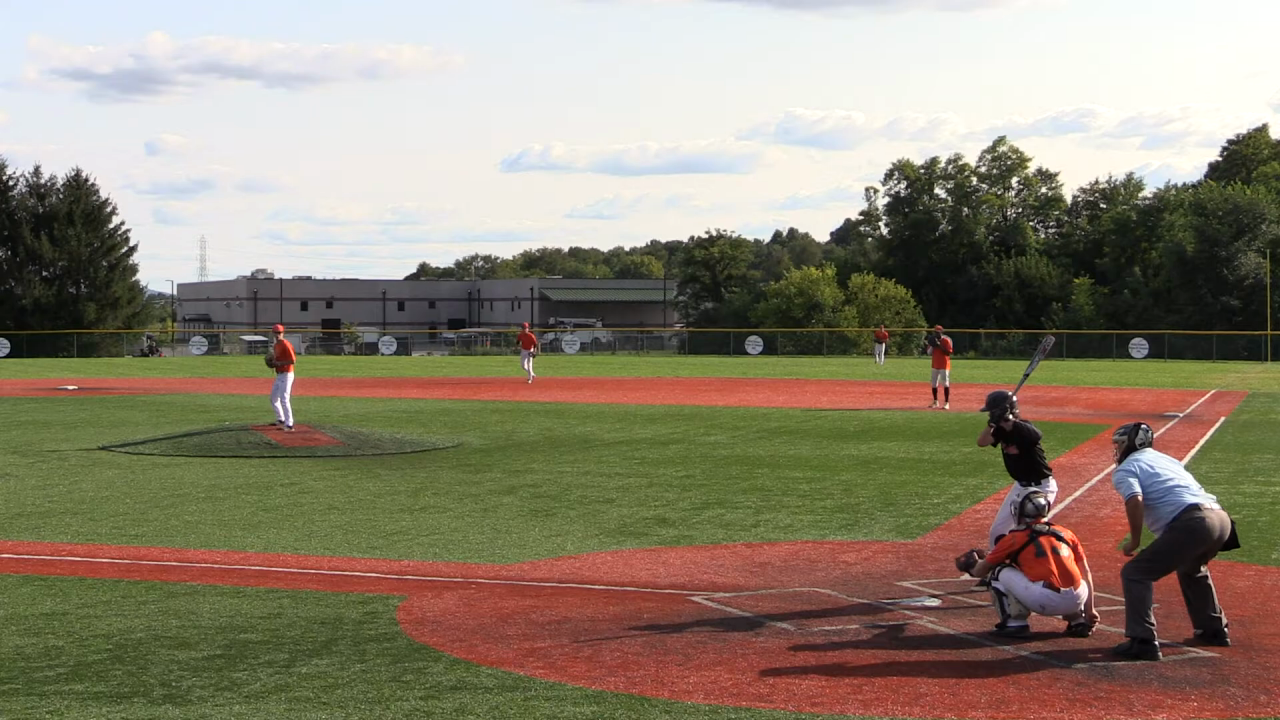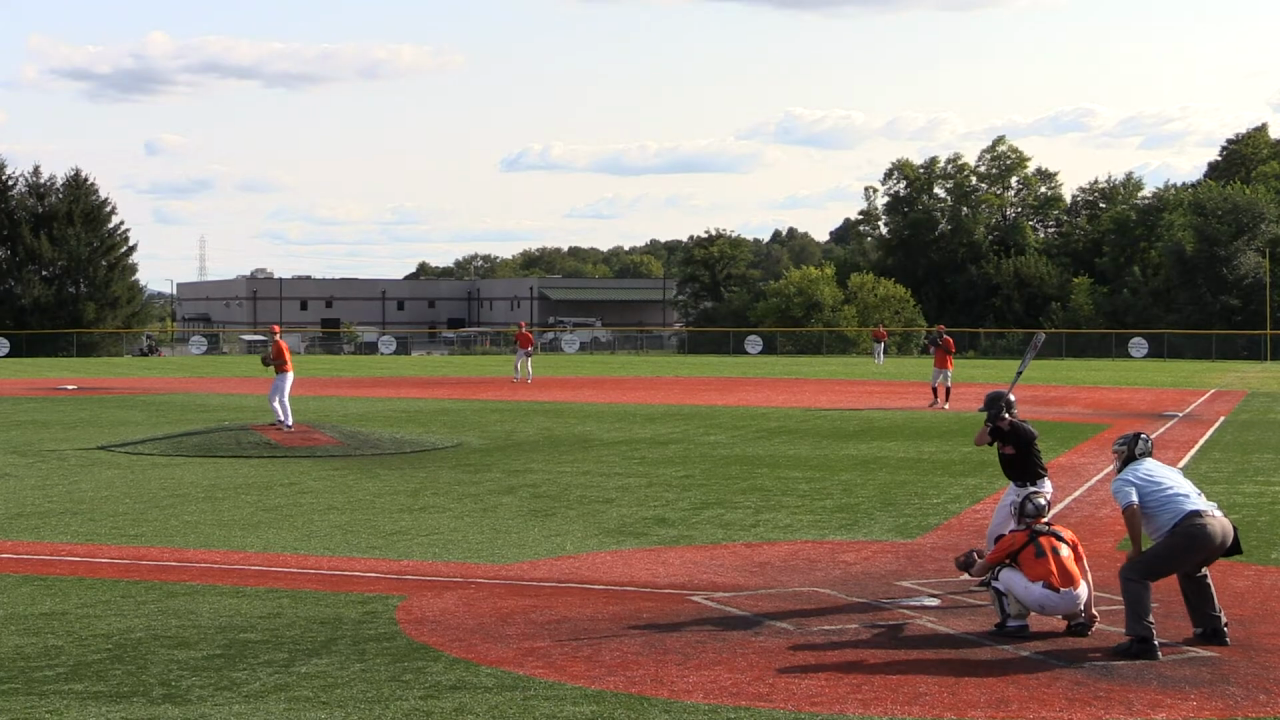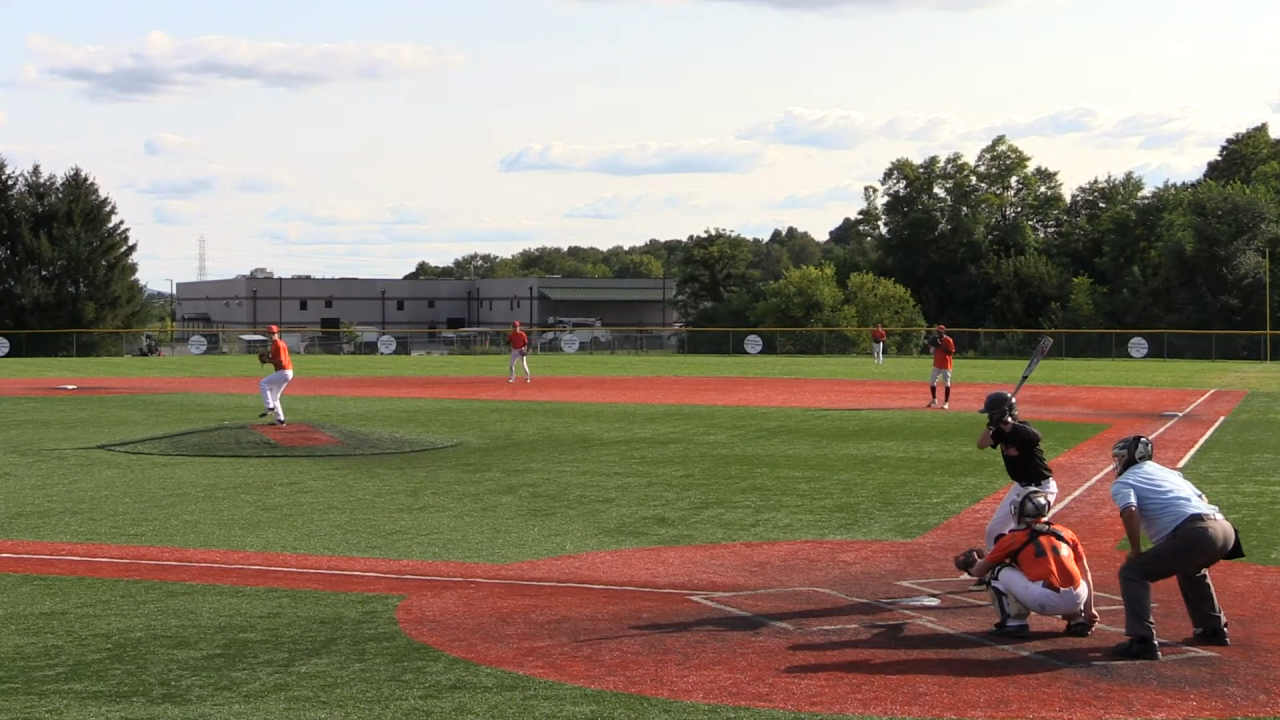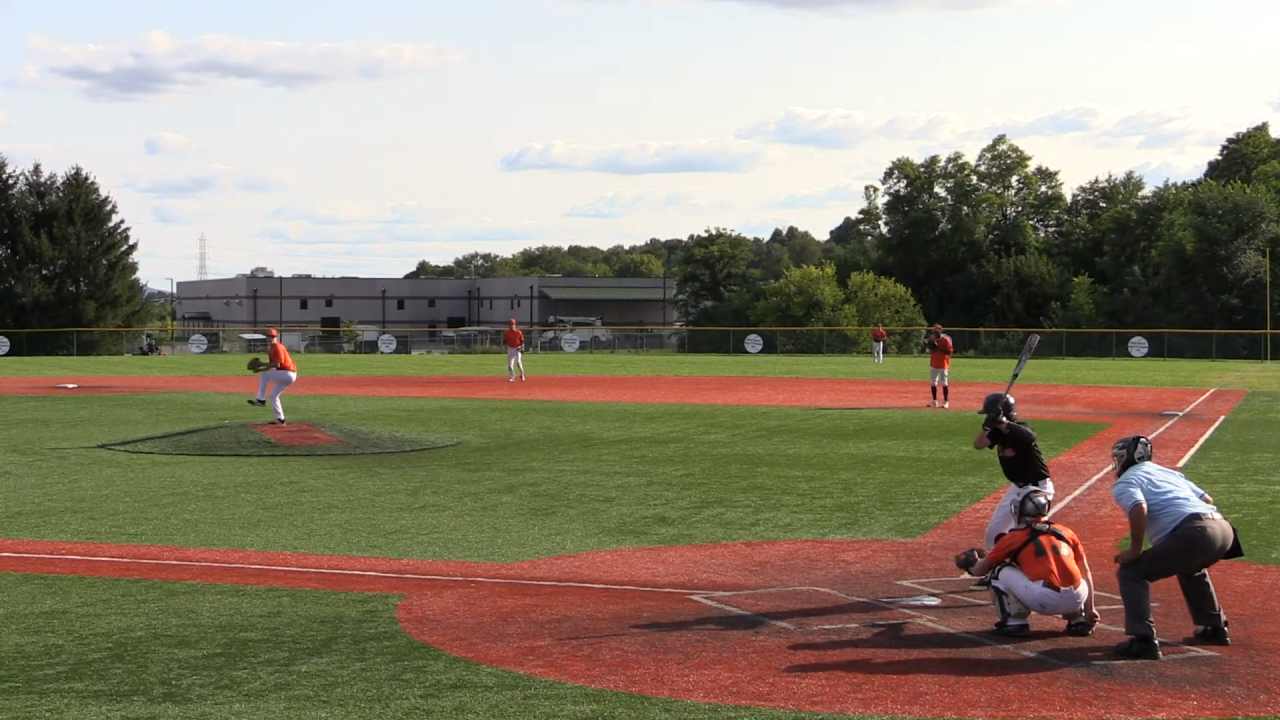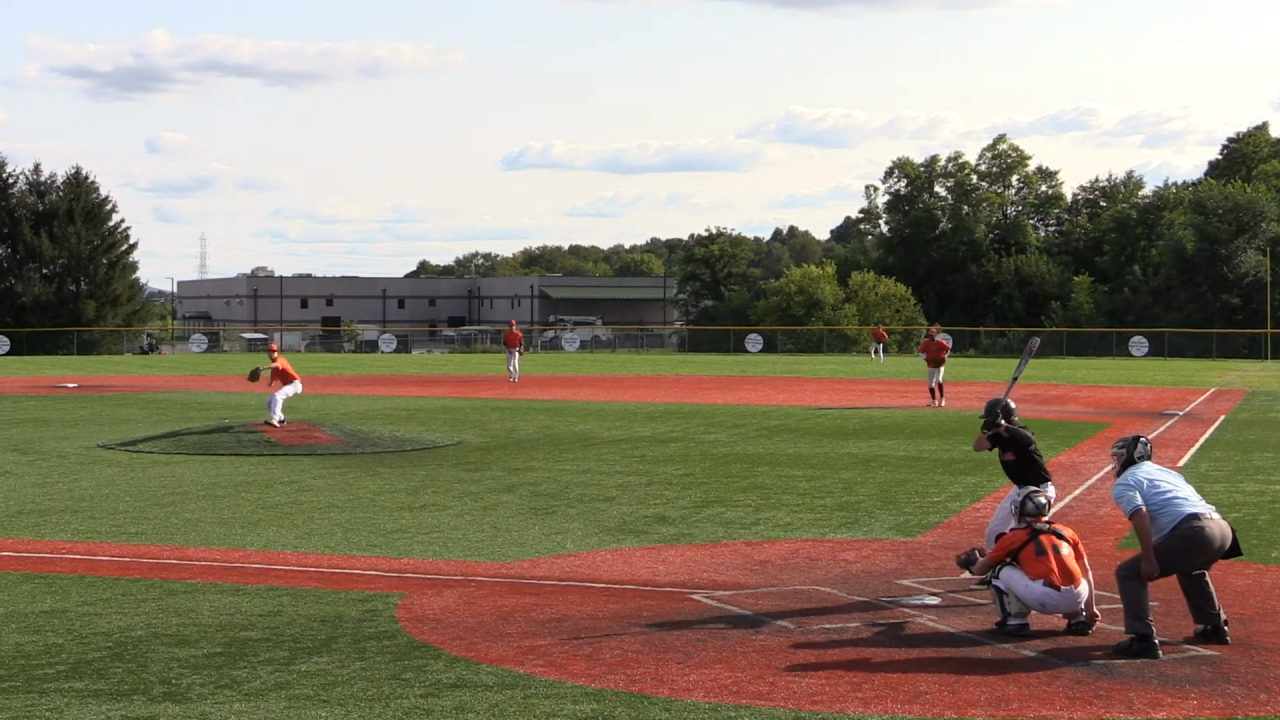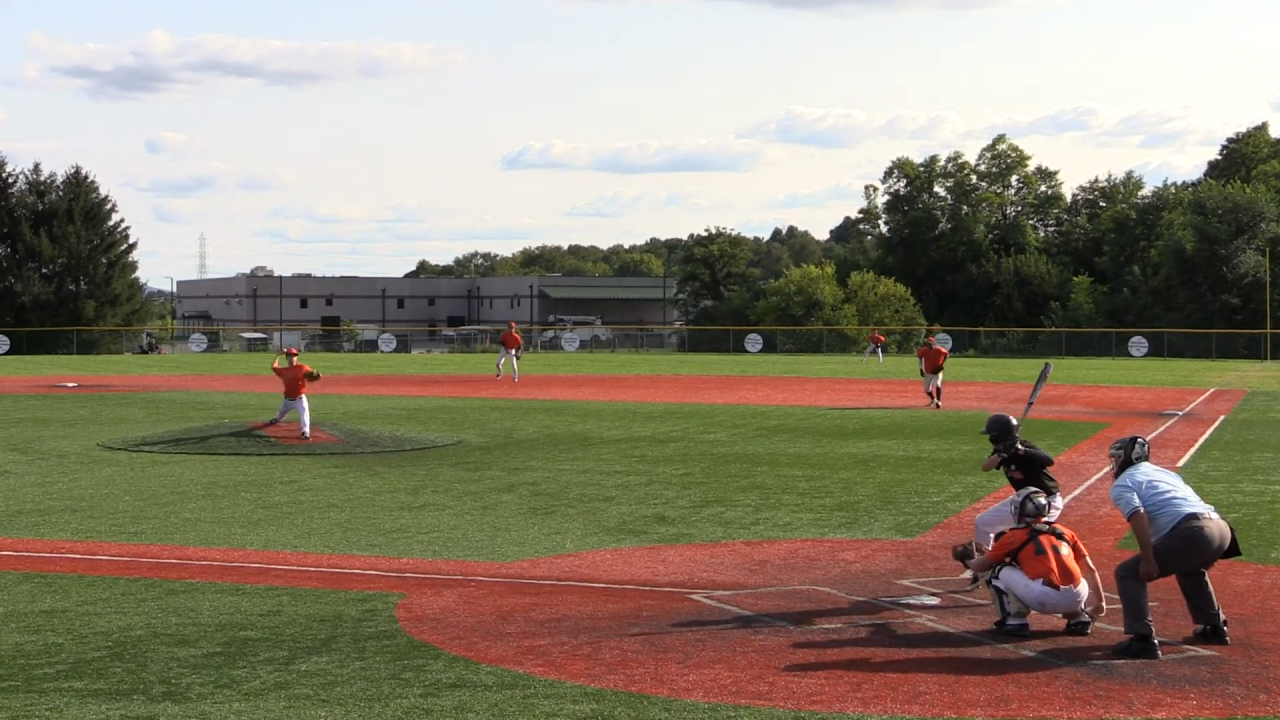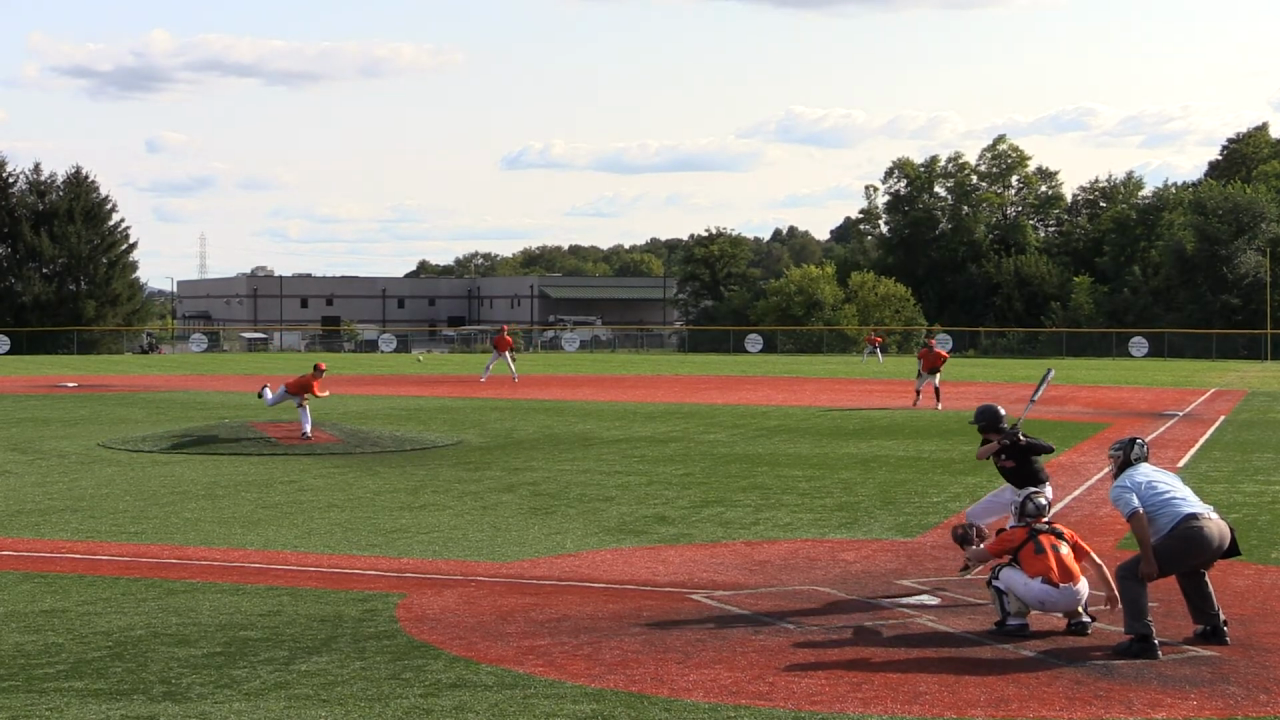
dt=0.3s
person 1, frame 1
left shoulder: (1124, 470)
right shoulder: (1168, 460)
left elbow: (1135, 501)
left wrist: (1134, 540)
left hip: (1193, 523)
right hip: (1220, 517)
left knee: (1135, 572)
right knee: (1192, 569)
left ankle: (1143, 642)
right ankle: (1214, 630)
person 1, frame 2
left shoulder: (1123, 480)
right shoulder: (1168, 469)
left elbow: (1132, 510)
left wrist: (1137, 550)
left hip: (1195, 530)
right hip: (1223, 524)
left knee: (1132, 573)
right knee: (1191, 569)
left ankle: (1143, 642)
right ankle: (1214, 629)
person 1, frame 3
left shoulder: (1123, 482)
right shoulder: (1169, 472)
left elbow: (1130, 512)
left wrist: (1135, 551)
left hip: (1196, 533)
right hip: (1225, 528)
left knee: (1132, 572)
right knee: (1189, 569)
left ankle: (1143, 641)
right ankle: (1214, 629)
person 1, frame 4
left shoulder: (1125, 483)
right shoulder: (1170, 472)
left elbow: (1139, 509)
left wrist: (1135, 549)
left hip: (1195, 533)
right hip: (1223, 528)
left knee: (1130, 572)
right knee: (1189, 567)
left ankle: (1144, 641)
right ankle: (1214, 628)
person 1, frame 5
left shoulder: (1123, 483)
right shoulder: (1168, 472)
left elbow: (1140, 514)
left wrist: (1148, 558)
left hip: (1193, 533)
right hip: (1222, 528)
left knee: (1128, 573)
right knee: (1190, 568)
left ankle: (1144, 640)
right ankle: (1215, 628)
person 1, frame 6
left shoulder: (1122, 484)
right shoulder: (1166, 473)
left elbow: (1138, 516)
left wrist: (1148, 560)
right wrist: (1205, 553)
left hip: (1192, 533)
right hip: (1221, 528)
left knee: (1127, 573)
right knee: (1190, 567)
left ankle: (1143, 640)
right ankle: (1215, 628)
person 1, frame 7
left shoulder: (1121, 485)
right shoulder: (1166, 474)
left elbow: (1137, 517)
left wrist: (1148, 560)
right wrist: (1205, 554)
left hip: (1192, 534)
right hip: (1221, 528)
left knee: (1128, 573)
right knee: (1190, 569)
left ankle: (1143, 641)
right ankle: (1214, 628)
person 2, frame 1
left shoulder: (1024, 427)
right shoulder: (1001, 429)
left elbow: (1037, 435)
right elbow: (981, 442)
left wrist: (1010, 419)
right wrist: (992, 423)
left hip: (1040, 488)
right hip: (1020, 486)
right knee: (997, 531)
person 2, frame 2
left shoulder: (1020, 428)
right shoulder: (998, 428)
left elbow: (1033, 435)
right elbow: (978, 441)
left wrist: (1005, 419)
right wrist: (989, 422)
left hip: (1035, 488)
right hip: (1016, 487)
right knee: (995, 533)
person 2, frame 3
left shoulder: (1023, 429)
right shoulder: (1001, 431)
left elbow: (1037, 437)
right elbow: (981, 445)
left wrist: (1008, 422)
right wrist: (991, 425)
left hip: (1040, 488)
right hip: (1020, 487)
right knee: (994, 531)
person 2, frame 4
left shoulder: (1020, 429)
right shoulder: (998, 431)
left elbow: (1030, 437)
right elbow: (978, 445)
left wrist: (1003, 422)
right wrist: (987, 426)
left hip: (1037, 489)
right hip: (1018, 487)
right knee: (993, 531)
person 2, frame 5
left shoulder: (1020, 433)
right shoulder: (998, 435)
left elbow: (1029, 442)
right elbow: (977, 446)
left wrist: (1001, 425)
right wrist: (986, 428)
left hip: (1039, 492)
right hip: (1021, 491)
right knee: (993, 533)
person 2, frame 6
left shoulder: (1027, 449)
right shoulder: (1004, 450)
left elbow: (1048, 460)
right elbow: (986, 467)
left wrist: (1020, 450)
right wrist: (1002, 453)
left hip: (1047, 502)
right knee: (983, 522)
person 2, frame 7
left shoulder: (1017, 441)
right shoulder: (990, 440)
left elbow: (1050, 448)
right elbow: (979, 455)
left wrist: (1023, 441)
right wrist: (1000, 442)
right hip: (1014, 489)
right knee: (973, 515)
person 3, frame 1
left shoulder: (1015, 538)
right shoulder: (1066, 533)
left elbow: (980, 571)
right elbow: (1086, 573)
left wrist: (971, 566)
right wrist: (1089, 610)
left hip: (1045, 601)
right hip: (1077, 600)
left knee: (999, 572)
left ankle: (1016, 624)
right ankle: (1078, 621)
person 3, frame 2
left shoulder: (1015, 538)
right shoulder: (1066, 533)
left elbow: (980, 571)
right elbow: (1085, 573)
left wrist: (970, 566)
right wrist: (1089, 610)
left hip: (1046, 601)
right hip: (1076, 600)
left knee: (999, 572)
left ankle: (1015, 624)
right ankle: (1078, 621)
person 3, frame 3
left shoulder: (1015, 537)
right shoulder: (1066, 532)
left elbow: (979, 571)
right elbow: (1085, 572)
left wrist: (970, 566)
right wrist: (1089, 609)
left hip: (1045, 601)
right hip: (1077, 600)
left knee: (999, 572)
left ankle: (1015, 623)
right ankle: (1078, 621)
person 3, frame 4
left shoulder: (1015, 537)
right shoulder: (1066, 532)
left elbow: (980, 570)
right elbow: (1085, 572)
left wrist: (970, 565)
right wrist: (1089, 609)
left hip: (1045, 600)
right hip: (1076, 598)
left knee: (1000, 571)
left ankle: (1015, 623)
right ankle: (1078, 620)
person 3, frame 5
left shoulder: (1015, 536)
right shoulder: (1067, 532)
left elbow: (980, 570)
right elbow: (1086, 571)
left wrist: (971, 564)
right wrist: (1090, 608)
left hip: (1046, 599)
right hip: (1077, 599)
left knee: (1000, 571)
left ankle: (1015, 622)
right ankle: (1078, 619)
person 3, frame 6
left shoulder: (1015, 536)
right shoulder: (1065, 532)
left elbow: (980, 567)
right elbow: (1090, 569)
left wrist: (968, 560)
right wrist: (1099, 601)
left hip: (1045, 598)
right hip: (1077, 597)
left knee: (1000, 571)
left ankle: (1015, 622)
right ankle: (1079, 619)
person 3, frame 7
left shoulder: (1014, 534)
right shoulder: (1064, 531)
left elbow: (977, 557)
right elbow: (1096, 564)
left wrist: (969, 548)
right wrist: (1111, 591)
left hip: (1044, 596)
right hip: (1077, 595)
left knee: (999, 574)
left ankle: (1016, 622)
right ankle: (1080, 620)
